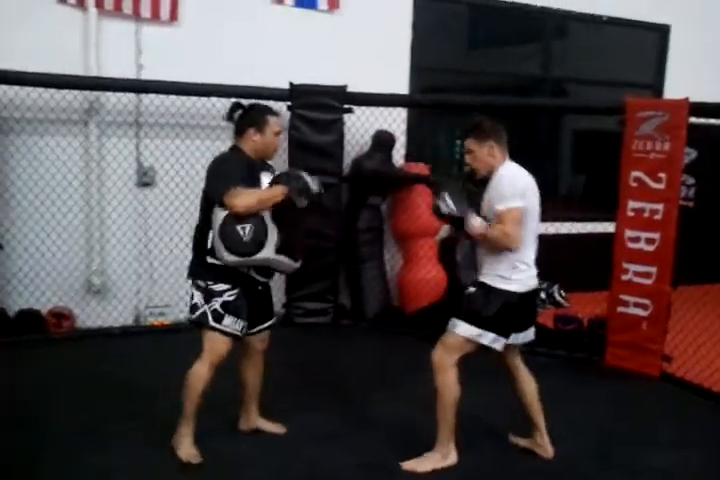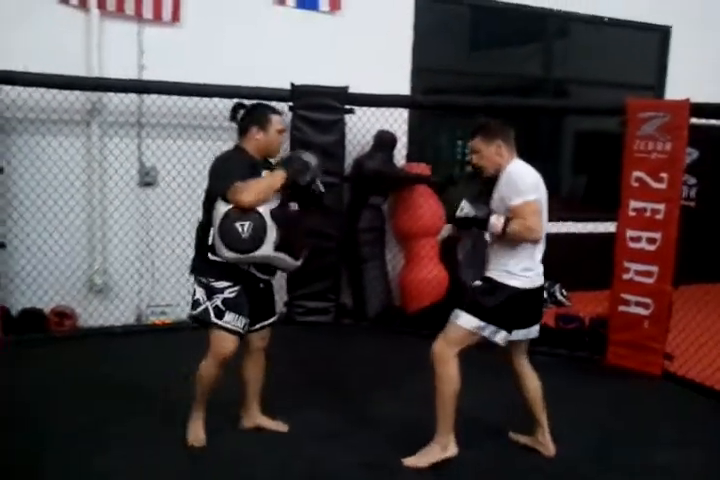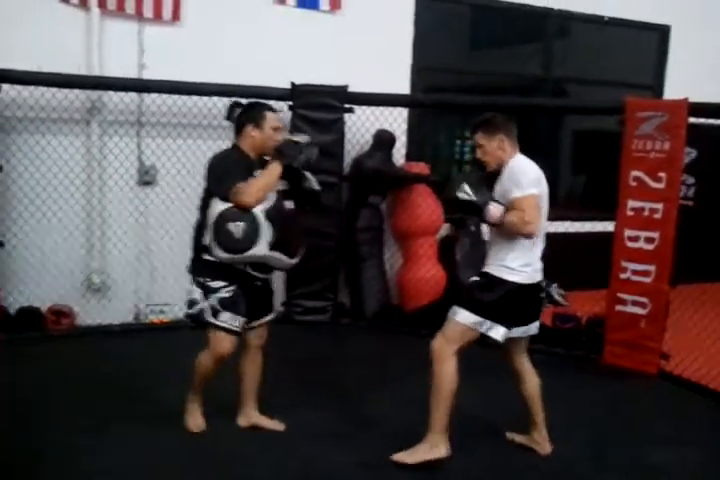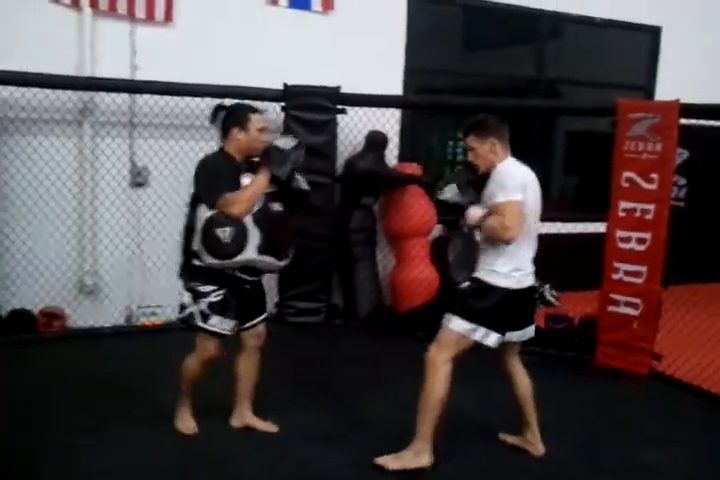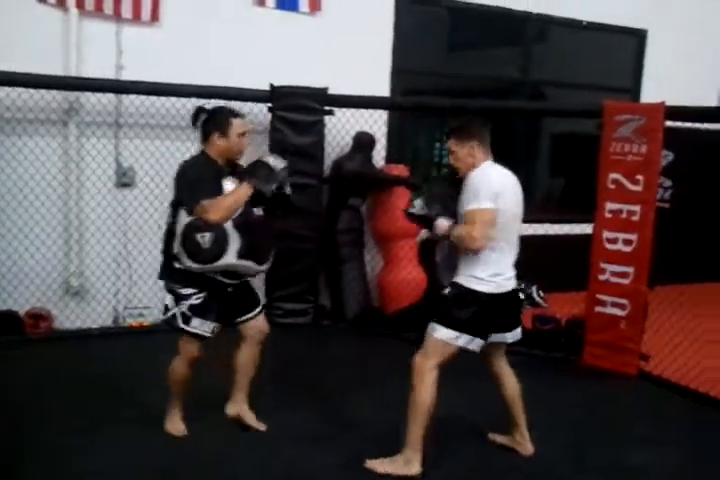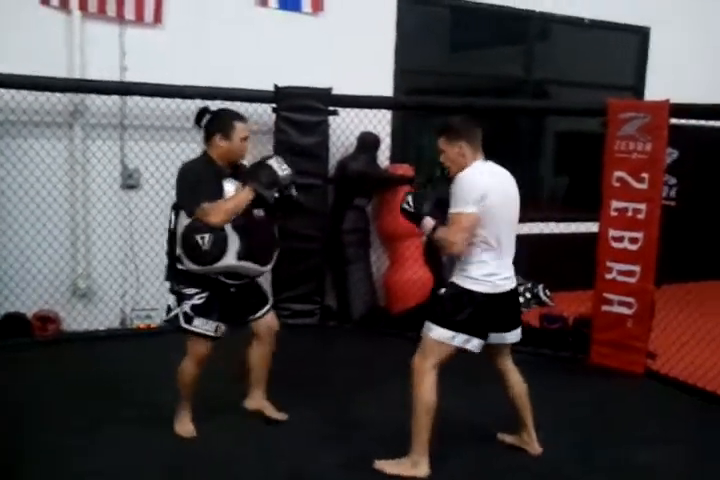
dt=0.1s
person 1, frame 1
left shoulder: (506, 179)
right shoulder: (515, 177)
left elbow: (509, 238)
left wrist: (471, 222)
right wrist: (476, 221)
left hip: (500, 291)
right hip: (522, 289)
left knee: (443, 358)
right knee: (514, 361)
left ankle: (445, 449)
right ankle: (541, 440)
person 1, frame 2
left shoulder: (516, 176)
right shoulder: (523, 174)
left elbow: (532, 231)
left wrist: (489, 220)
right wrist: (488, 219)
left hip: (506, 286)
right hip: (528, 286)
left knee: (443, 349)
right knee: (519, 358)
left ankle: (444, 441)
right ankle: (543, 438)
person 1, frame 3
left shoulder: (517, 170)
right shoulder: (529, 169)
left elbow: (528, 224)
left wrist: (488, 208)
right wrist: (488, 208)
left hip: (503, 281)
right hip: (528, 281)
left knee: (443, 348)
right knee: (518, 357)
left ankle: (435, 441)
right ankle: (539, 436)
person 1, frame 4
left shoulder: (506, 174)
right shoulder: (523, 174)
left elbow: (509, 230)
left wrist: (472, 213)
right wrist: (474, 213)
left hip: (494, 286)
right hip: (520, 286)
left knee: (438, 356)
right knee: (511, 359)
left ankle: (420, 450)
right ankle: (532, 437)
person 1, frame 5
left shoulder: (479, 180)
right shoulder: (508, 178)
left elbow: (475, 239)
left wrist: (439, 222)
right wrist: (452, 220)
left hip: (474, 291)
right hip: (505, 289)
left knee: (424, 365)
right knee: (498, 361)
right ankle: (521, 436)
person 1, frame 6
left shoulder: (468, 180)
right shoulder: (504, 177)
left elbow: (456, 244)
left wrist: (425, 222)
right wrist: (444, 219)
left hip: (472, 291)
right hip: (504, 288)
left knee: (424, 365)
right knee: (503, 360)
right ankle: (529, 436)
person 2, frame 1
left shoulder: (261, 169)
right shoulder: (227, 165)
left elbow: (265, 212)
right elbow: (240, 203)
right wrist: (284, 188)
left hip: (253, 273)
right hip: (219, 275)
left knee: (257, 345)
right knee: (215, 352)
left ankle: (250, 415)
right ankle: (185, 431)
person 2, frame 2
left shoulder: (265, 168)
right shoulder: (229, 163)
right elbow: (245, 196)
right wrist: (287, 172)
left hip: (256, 271)
right hip: (223, 272)
left knee: (258, 344)
right knee: (223, 349)
left ankle: (251, 413)
right ankle: (198, 414)
person 2, frame 3
left shoulder: (262, 166)
right shoulder: (225, 163)
right elbow: (248, 197)
right wrist: (280, 164)
left hip: (254, 269)
right hip: (220, 271)
left knee: (256, 340)
right knee: (222, 347)
left ankle: (249, 411)
right ankle: (194, 401)
person 2, frame 4
left shoulder: (251, 169)
right shoulder: (212, 167)
left elbow: (259, 210)
right elbow: (236, 207)
right wrist: (267, 173)
left hip: (245, 271)
right hip: (210, 274)
left knee: (254, 340)
right knee: (208, 350)
left ankle: (243, 412)
right ankle: (184, 405)
person 2, frame 5
left shoulder: (234, 170)
right shoulder: (193, 171)
left elbow: (247, 211)
right elbow: (213, 213)
left wrist: (267, 185)
right wrist: (250, 184)
left hip: (232, 272)
right hip: (194, 277)
left knee: (257, 331)
right knee: (190, 351)
left ankle: (238, 404)
right ankle: (174, 410)
person 2, frame 6
left shoulder: (238, 171)
right shoulder: (193, 173)
left elbow: (253, 212)
right elbow: (214, 216)
left wrist: (270, 189)
right wrist: (252, 187)
left hip: (238, 272)
right hip: (199, 277)
left knee: (268, 328)
right knee: (199, 351)
left ankle: (256, 397)
right ankle: (183, 412)
person 3, frame 1
left shoulder: (359, 161)
right shoulder: (380, 163)
right elbow: (399, 177)
right wrist: (426, 179)
left hip: (353, 216)
right hip: (368, 217)
left knee: (355, 263)
right knee: (371, 263)
left ankle: (359, 310)
right ankle: (374, 310)
person 3, frame 2
left shoulder: (360, 161)
right shoulder: (382, 164)
right elbow: (400, 177)
right wrist: (426, 179)
left hip: (355, 215)
right hip: (370, 216)
left knee: (356, 262)
right knee: (372, 262)
left ankle: (361, 309)
right ankle: (376, 309)
person 3, frame 3
left shoulder: (360, 160)
right shoulder: (381, 162)
right elbow: (399, 176)
right wrist: (426, 178)
left hip: (353, 215)
right hip: (368, 216)
left knee: (355, 262)
right knee: (370, 261)
left ankle: (359, 308)
right ankle: (374, 308)
person 3, frame 4
left shoulder: (352, 161)
right shoulder: (373, 164)
right elbow: (391, 177)
right wrist: (418, 179)
left hip: (346, 216)
right hip: (361, 217)
left knee: (348, 263)
right knee: (363, 262)
left ankle: (352, 309)
right ankle: (367, 309)
person 3, frame 5
left shoulder: (340, 163)
right shoulder: (361, 165)
right elbow: (380, 179)
right wrist: (406, 181)
left hip: (334, 217)
right hip: (349, 219)
left knee: (336, 264)
right knee: (351, 263)
left ankle: (340, 310)
right ankle: (354, 310)
person 3, frame 6
left shoulder: (344, 163)
right shoulder: (365, 165)
right elbow: (384, 178)
right wrist: (410, 180)
left hip: (338, 217)
right hip: (354, 218)
left knee: (341, 264)
right knee: (357, 263)
left ankle: (346, 310)
right ankle: (361, 310)
